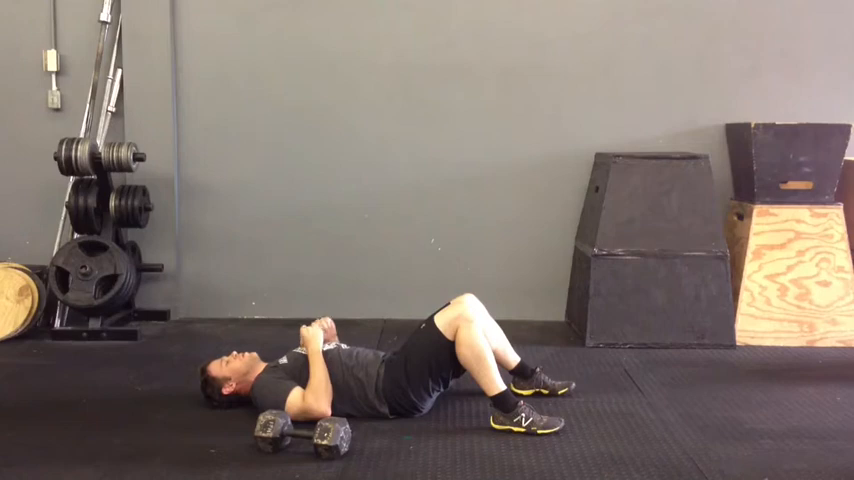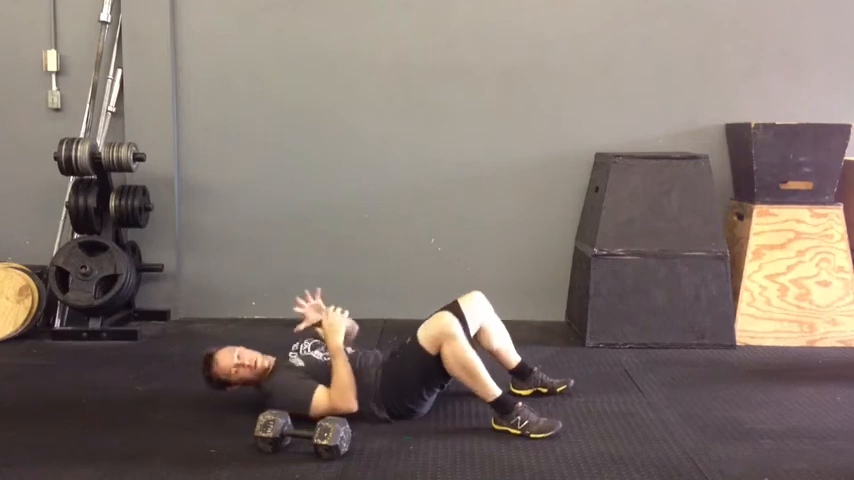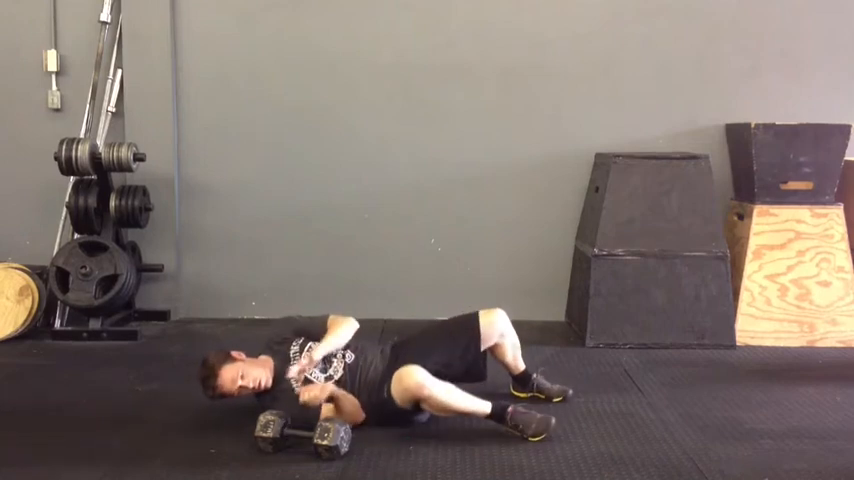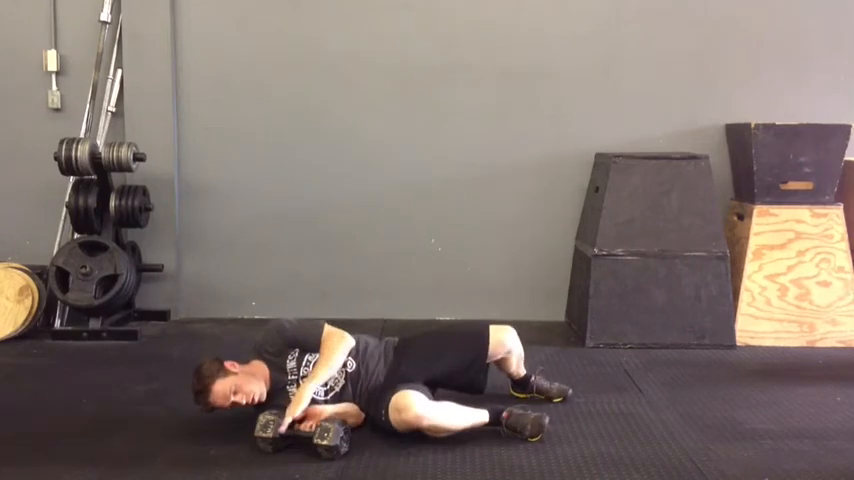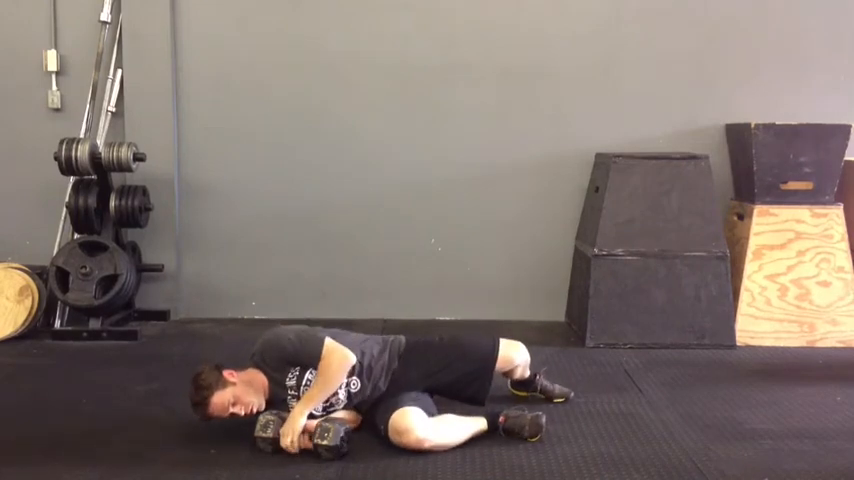
dt=0.5s
person 1, frame 1
left shoulder: (278, 370)
right shoulder: (266, 388)
right elbow: (320, 408)
left wrist: (328, 337)
right wrist: (313, 347)
left hip: (391, 365)
right hip: (398, 390)
left knee: (467, 302)
right knee: (463, 316)
left ankle: (527, 377)
right ankle: (509, 410)
person 1, frame 2
left shoulder: (291, 352)
right shoulder: (279, 387)
left elbow: (351, 330)
right elbow: (346, 404)
left wrist: (325, 317)
right wrist: (333, 344)
left hip: (392, 363)
right hip: (397, 394)
left knee: (475, 301)
right knee: (445, 324)
left ankle: (525, 377)
right ankle: (507, 411)
person 1, frame 3
left shoulder: (284, 339)
right shoulder: (278, 401)
left elbow: (349, 324)
right elbow: (355, 416)
left wrist: (317, 352)
right wrist: (331, 392)
left hip: (394, 356)
right hip: (388, 402)
left knee: (495, 321)
right knee: (415, 380)
left ankle: (524, 382)
right ankle: (503, 414)
person 1, frame 4
left shoulder: (275, 337)
right shoulder: (274, 406)
left elbow: (341, 340)
right elbow: (356, 414)
left wrist: (305, 391)
right wrist: (323, 413)
left hip: (399, 355)
right hip: (381, 397)
left knee: (505, 339)
right knee: (411, 412)
left ankle: (523, 383)
right ankle: (499, 417)
person 1, frame 5
left shoulder: (274, 347)
right shoulder: (275, 407)
left elbow: (342, 358)
right elbow: (353, 415)
left wrist: (300, 412)
right wrist: (314, 427)
left hip: (402, 358)
right hip: (383, 400)
left knee: (515, 355)
right knee: (411, 434)
left ankle: (527, 383)
right ankle: (496, 421)
